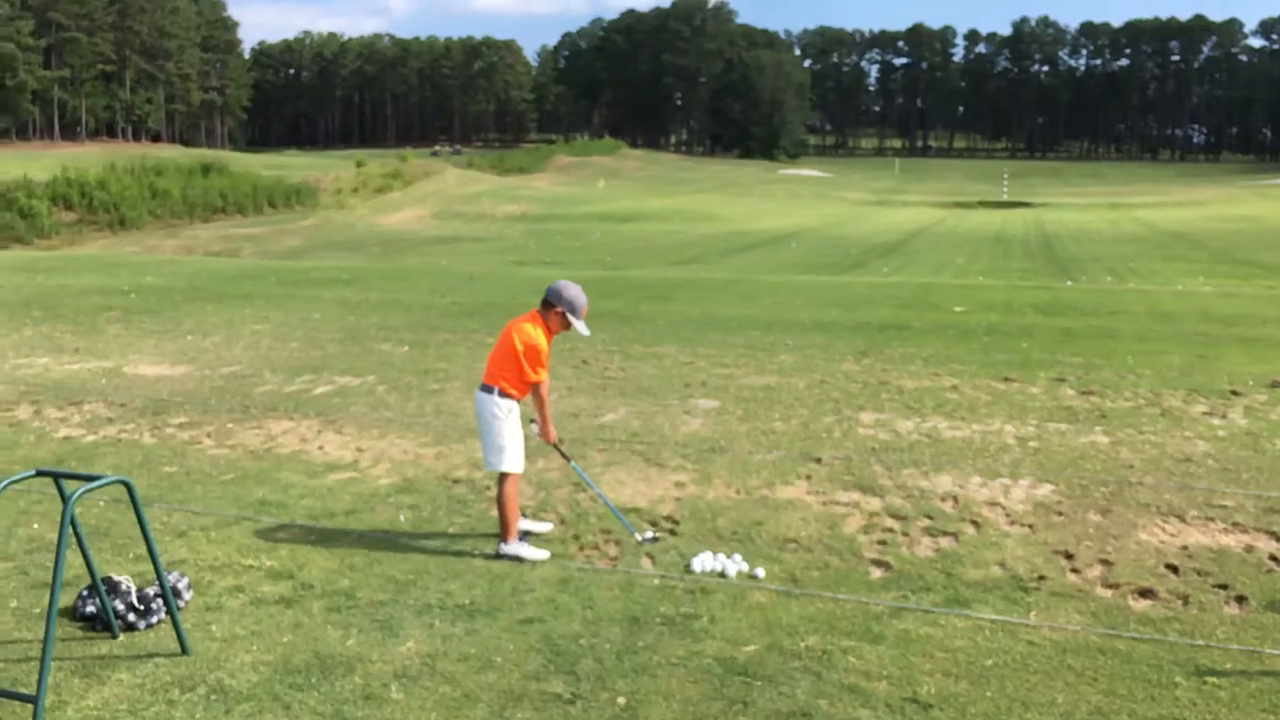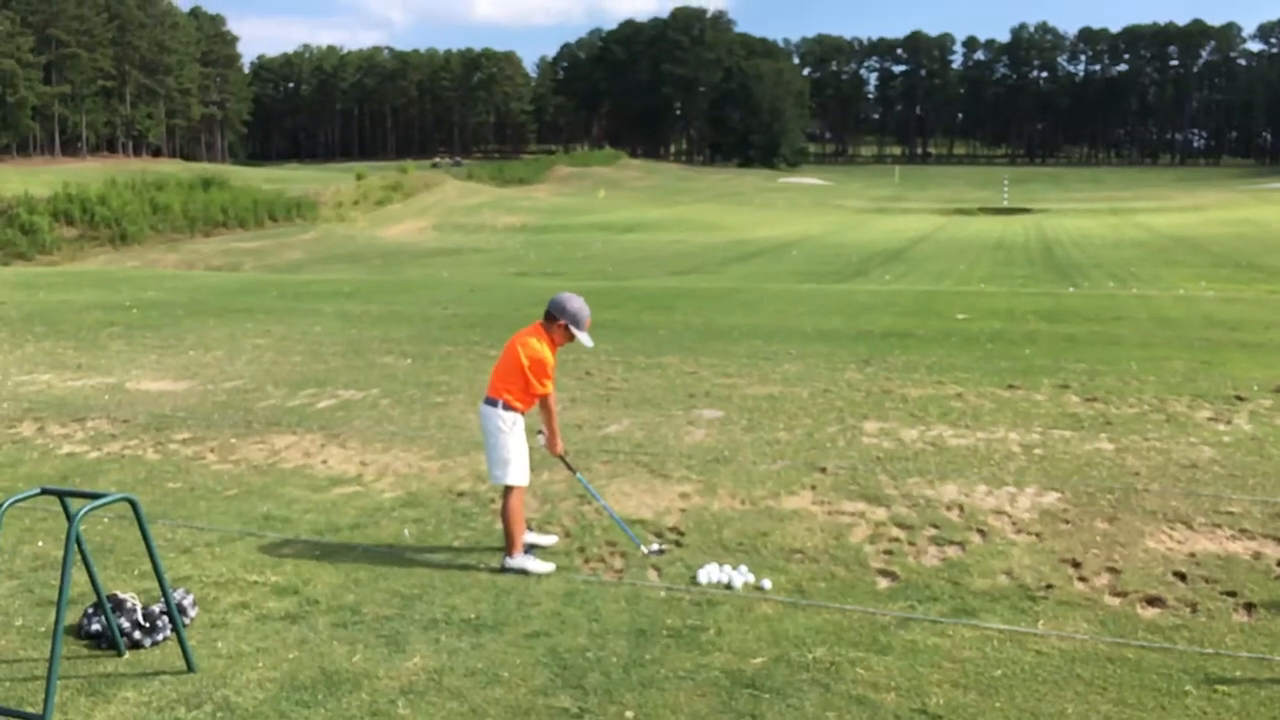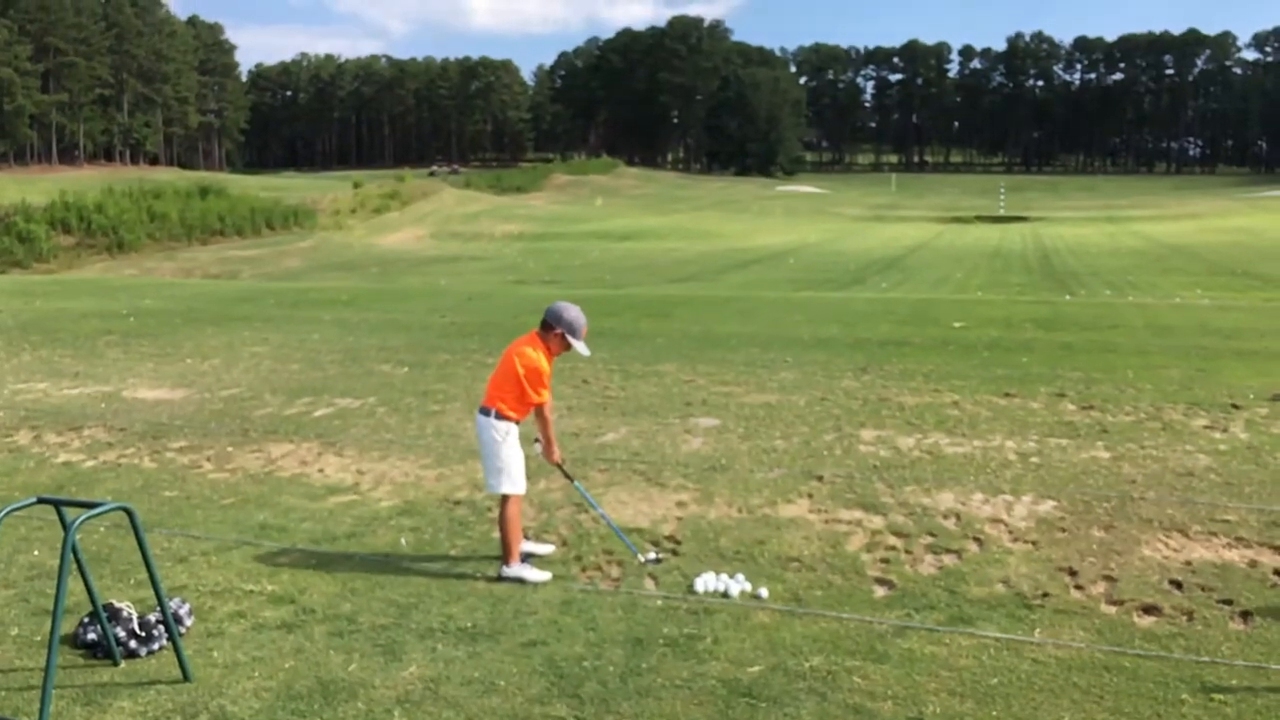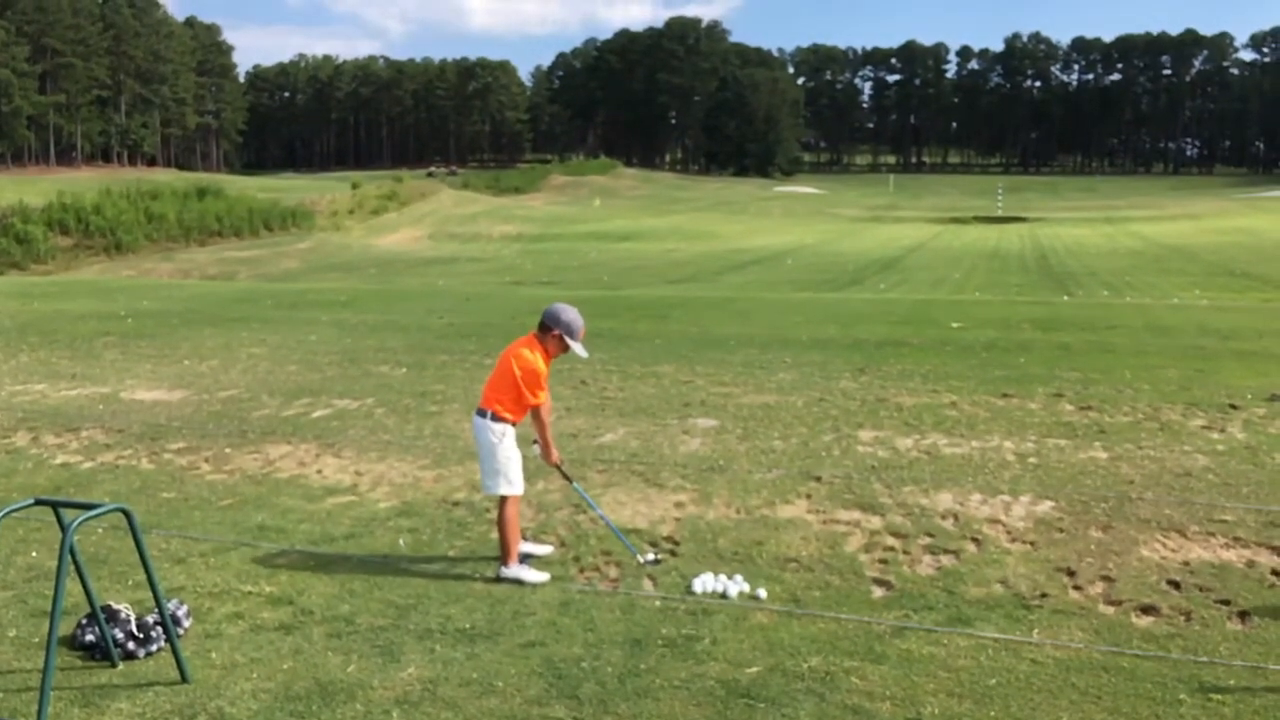
dt=0.5s
person 1, frame 1
left shoulder: (532, 324)
right shoulder: (533, 337)
left elbow: (540, 380)
right elbow: (538, 388)
left wrist: (543, 420)
right wrist: (547, 425)
left hip: (501, 399)
right hip: (499, 401)
left knee: (513, 466)
right knee: (510, 471)
left ankle: (514, 520)
right ankle: (510, 541)
person 1, frame 2
left shoulder: (535, 336)
right shoulder: (538, 350)
left elbow: (543, 394)
right elbow: (546, 400)
left wrist: (549, 432)
right wrist: (554, 437)
left hip: (504, 411)
right hip: (504, 414)
left knee: (518, 479)
right knee: (515, 484)
left ankle: (520, 533)
right ankle: (515, 555)
person 1, frame 3
left shoulder: (534, 345)
right shoulder: (534, 358)
left elbow: (543, 401)
right elbow: (542, 410)
left wrist: (547, 441)
right wrist: (550, 446)
left hip: (500, 420)
right hip: (499, 423)
left knee: (515, 488)
right knee: (511, 493)
left ankle: (517, 542)
right ankle: (512, 564)
person 1, frame 4
left shoulder: (533, 348)
right shoulder: (531, 360)
left elbow: (544, 399)
right elbow: (538, 411)
left wrist: (545, 442)
right wrist: (548, 447)
left hip: (498, 422)
right hip: (496, 425)
left knee: (513, 489)
right knee: (509, 494)
left ankle: (515, 543)
right ankle: (510, 564)
